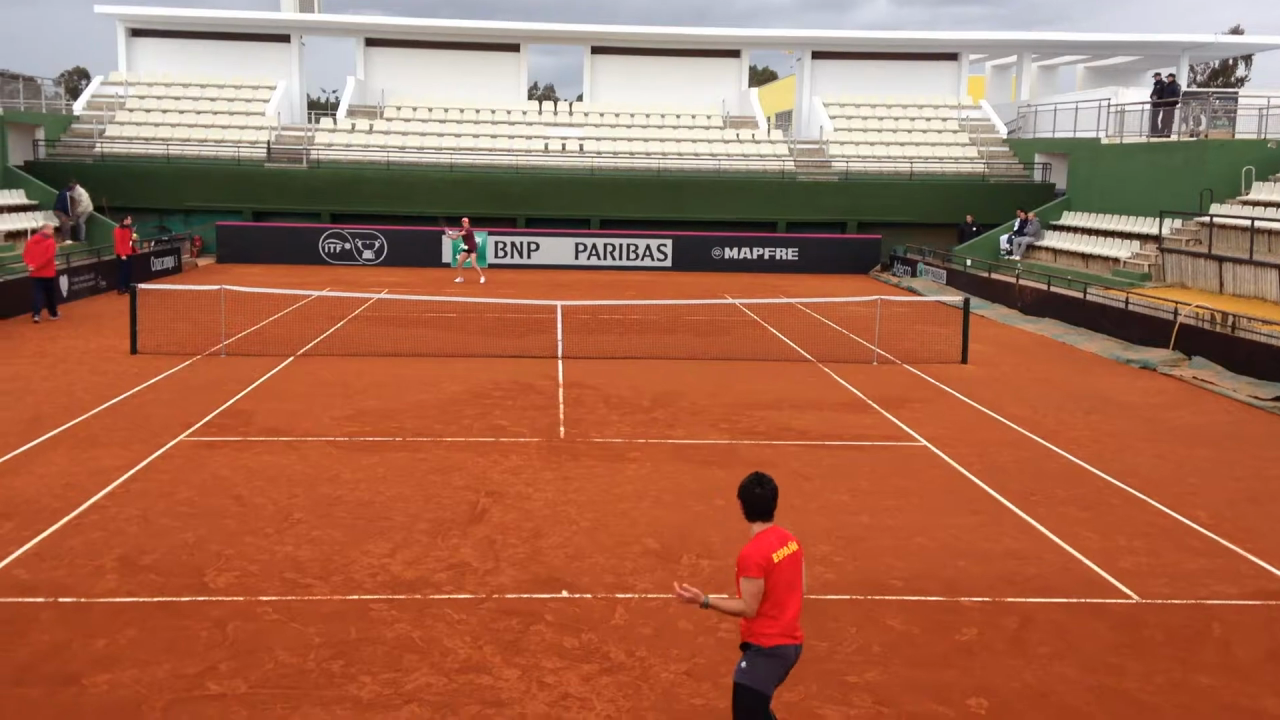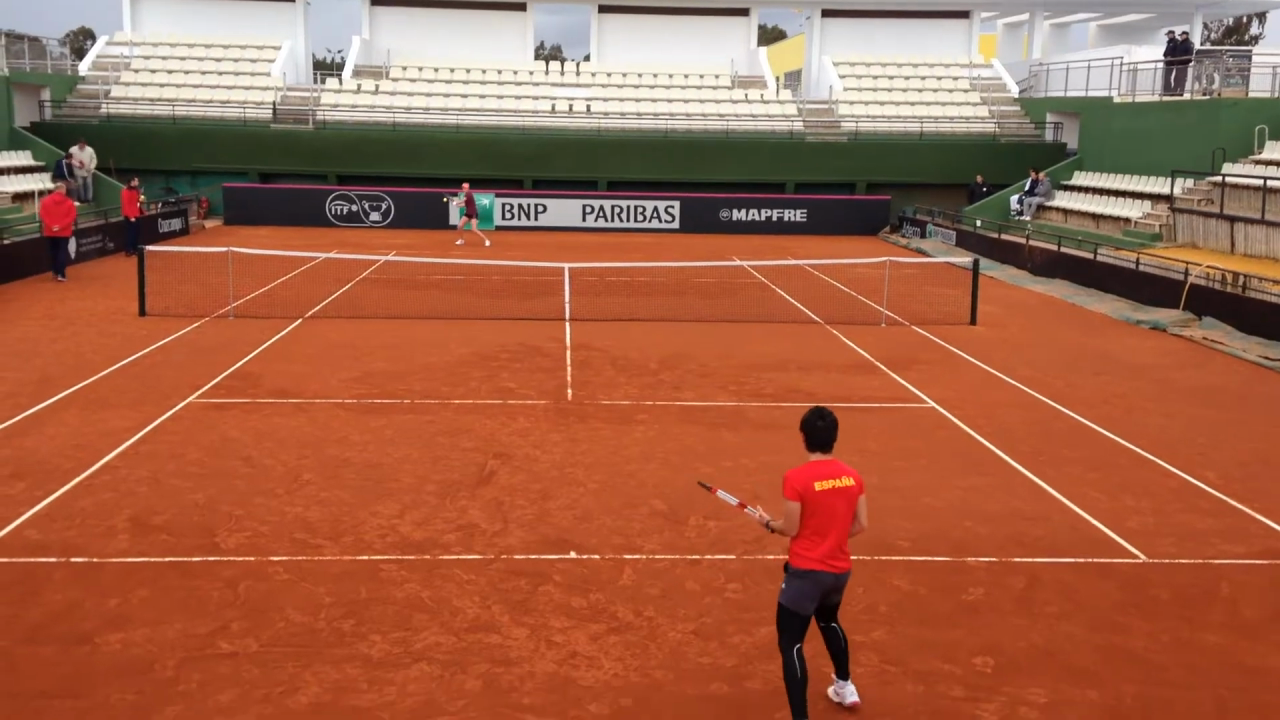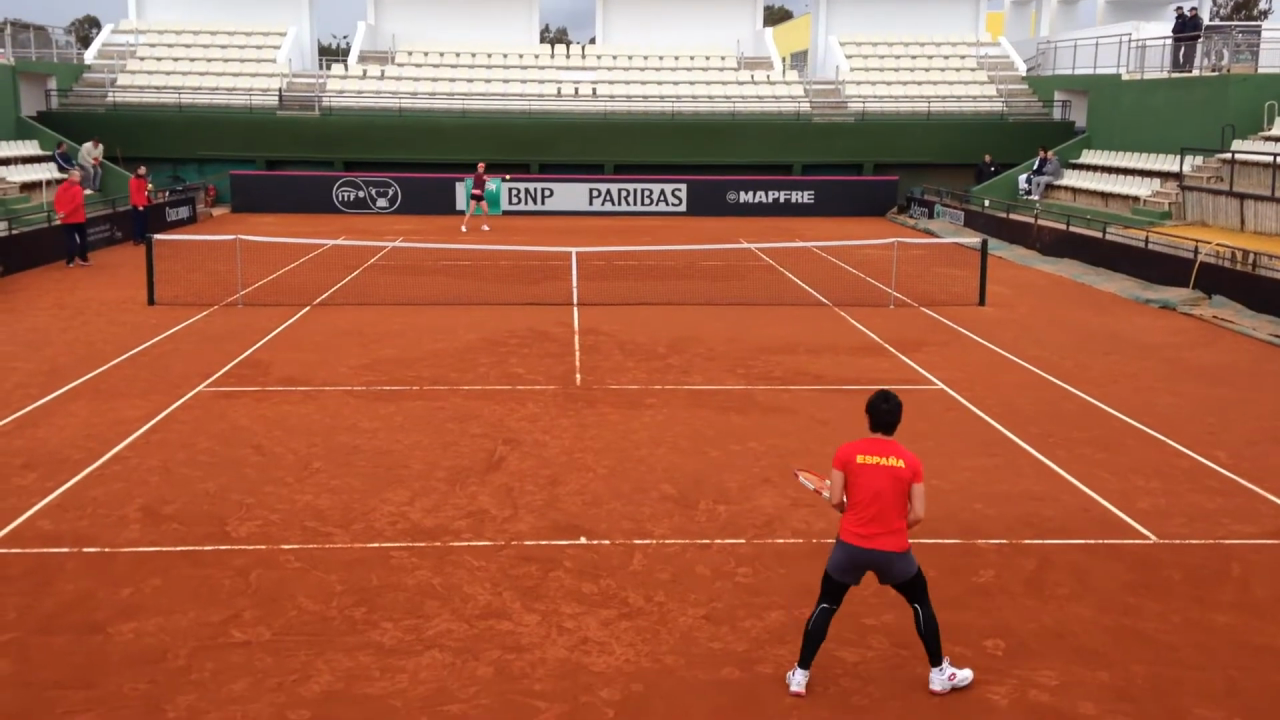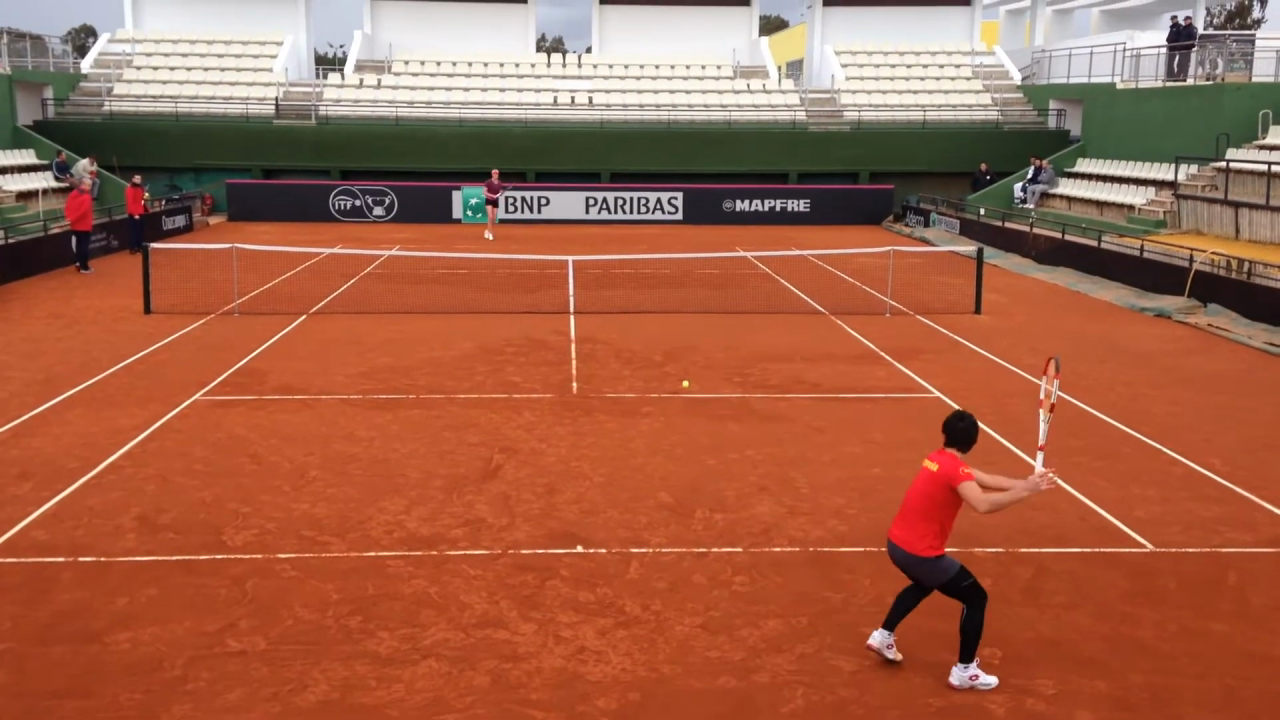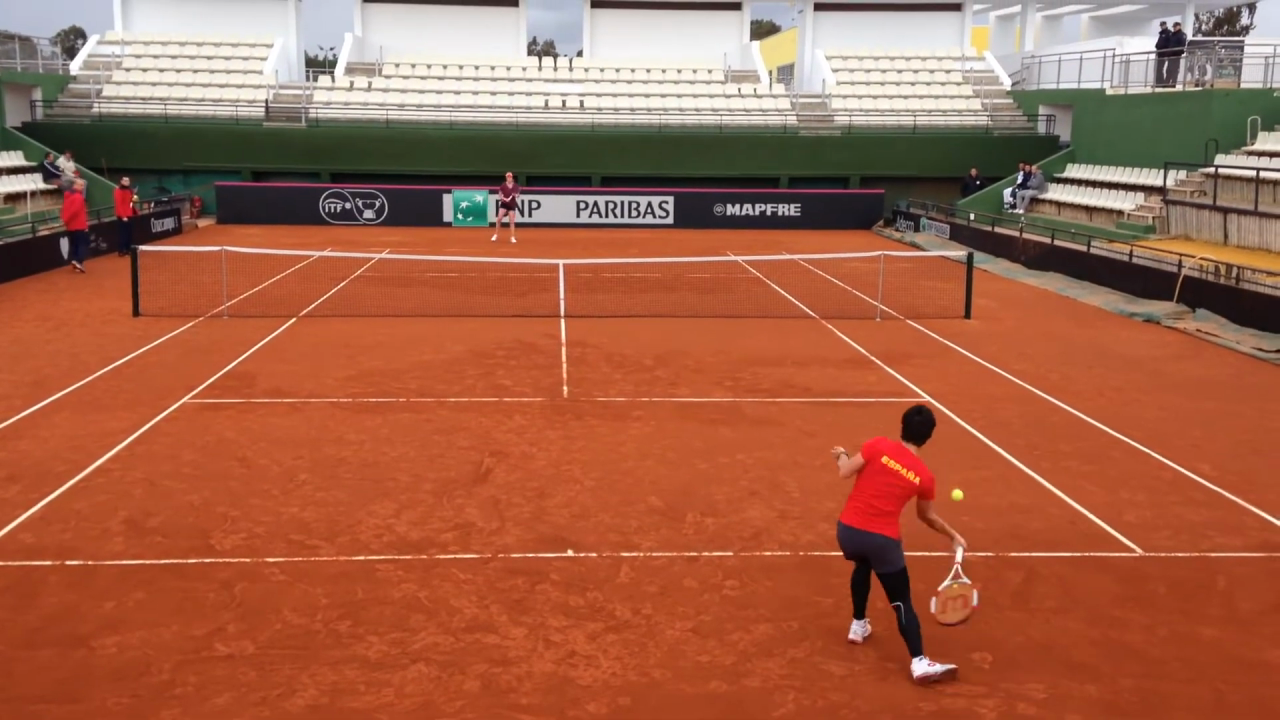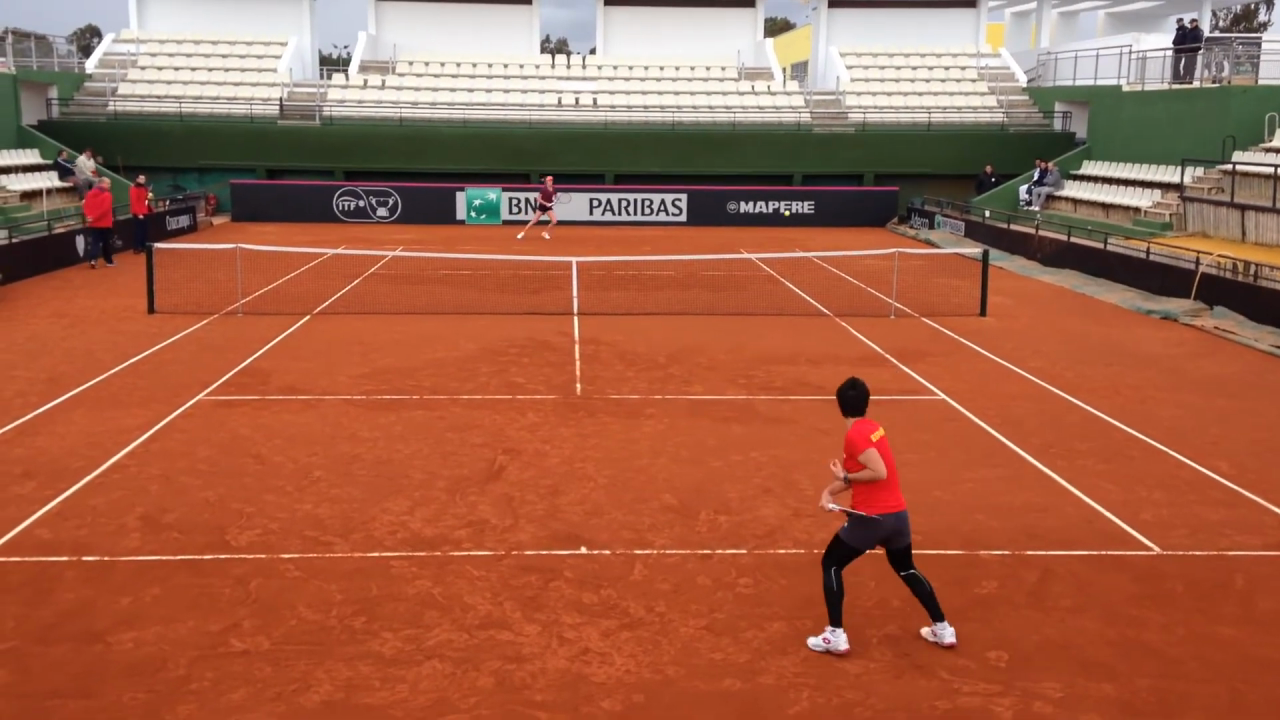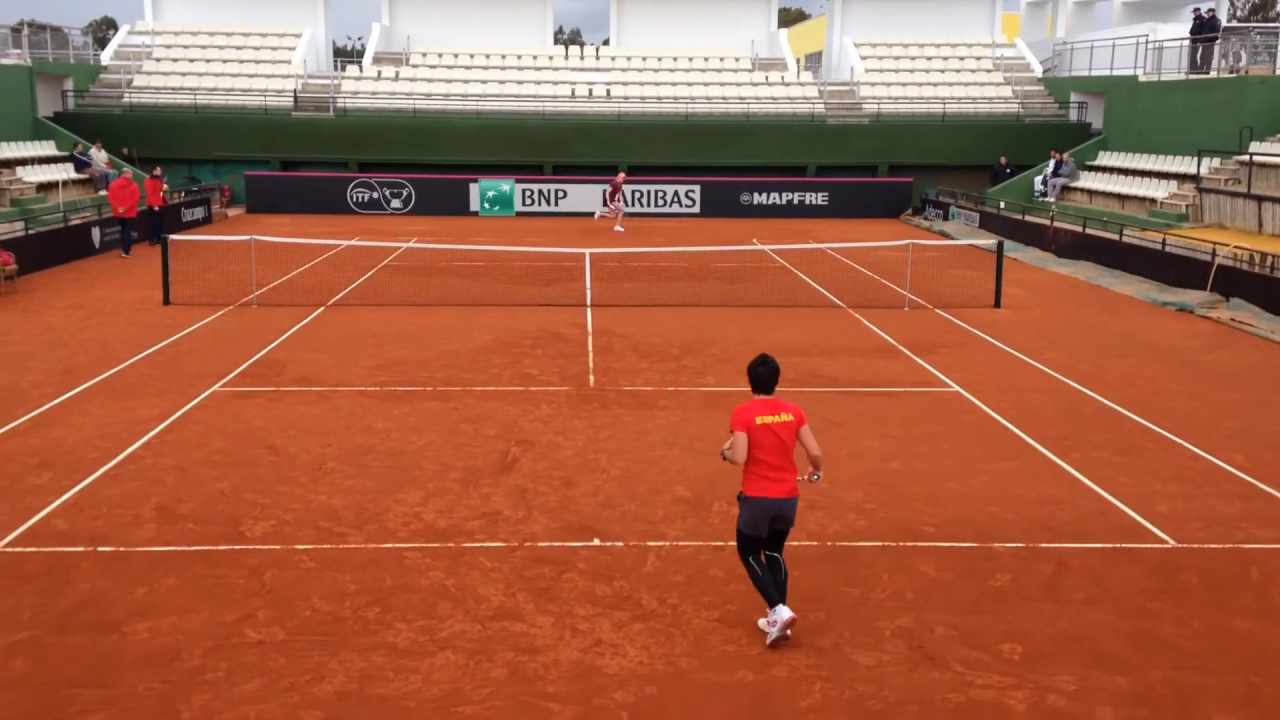
dt=0.5s
person 1, frame 1
left shoulder: (752, 553)
right shoulder: (790, 540)
left elbow: (749, 609)
left wrist: (703, 601)
left hip: (766, 648)
right hip: (790, 644)
person 1, frame 2
left shoulder: (796, 478)
right shoulder: (852, 476)
left elbow: (790, 529)
right elbow: (861, 524)
left wrist: (768, 522)
left hip: (806, 571)
right hip: (840, 569)
left knee: (790, 642)
right knee: (828, 621)
right ankle: (846, 688)
person 1, frame 3
left shoulder: (847, 453)
right shoulder: (911, 462)
left elbow: (836, 501)
right elbow: (919, 514)
left hip: (851, 547)
right hip: (894, 551)
left knee: (826, 605)
right knee: (920, 602)
left ankle: (799, 675)
right ankle: (941, 672)
person 1, frame 4
left shoulder: (936, 458)
right shoulder: (955, 468)
left elbow: (981, 480)
right elbow: (982, 505)
left wrist: (1028, 482)
right wrist: (1025, 491)
left hip: (896, 544)
right hip: (922, 555)
left knee: (922, 585)
right knee: (976, 599)
left ankle: (883, 636)
right ankle: (964, 671)
person 1, frame 5
left shoulder: (879, 445)
right shoulder: (924, 476)
left elbow: (844, 472)
right elbow: (927, 517)
left wrist: (842, 455)
right wrist: (952, 535)
left hip: (847, 530)
right hip: (883, 538)
left knee: (862, 567)
right knee: (900, 601)
left ankle: (858, 625)
right ankle: (920, 662)
person 1, frame 6
left shoulder: (855, 434)
right shoulder: (871, 428)
left elbow: (879, 473)
left wrist: (845, 477)
right wrist: (832, 490)
left hip: (870, 518)
right hip: (897, 514)
left knee: (831, 565)
right knee: (906, 569)
left ankle: (835, 635)
right ankle: (943, 629)
person 1, frame 7
left shoulder: (742, 414)
right shoulder: (794, 411)
left elbow: (740, 458)
right elbow: (815, 452)
left wrist: (726, 453)
right wrist: (816, 471)
left hip: (756, 498)
right hip: (788, 497)
left knee: (749, 557)
right knee: (773, 552)
left ankle: (779, 610)
right ankle: (778, 618)
